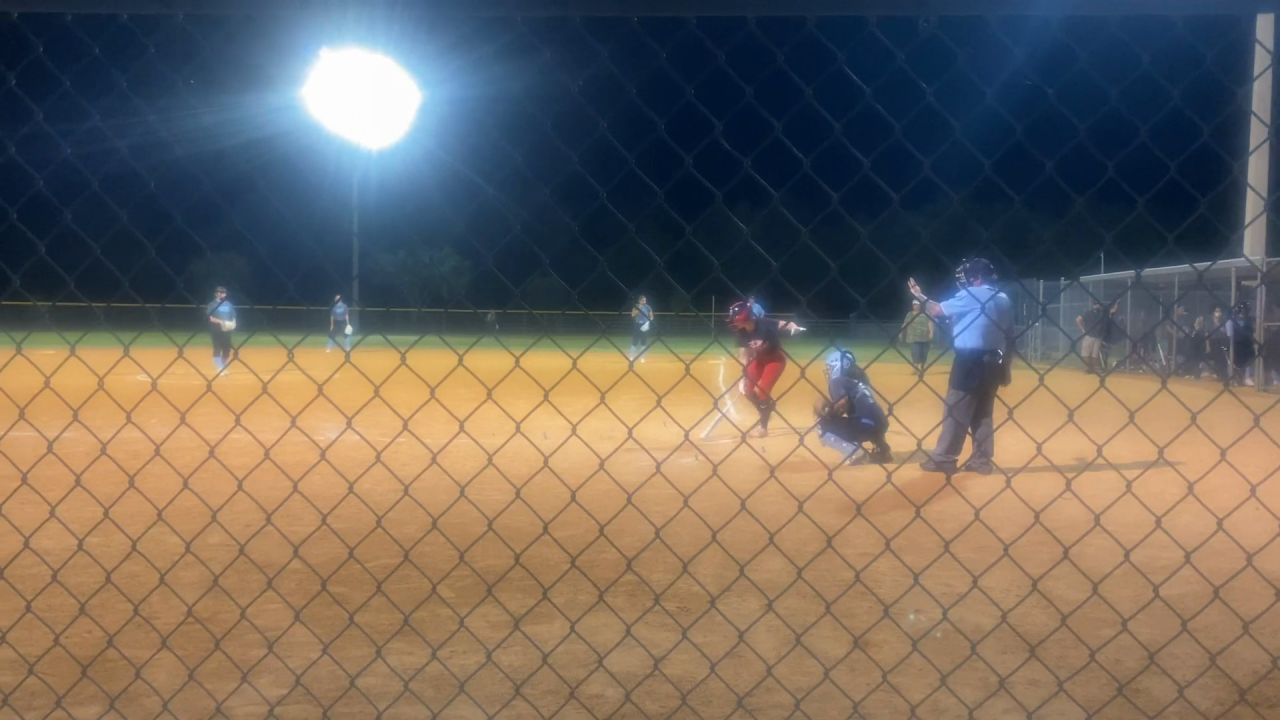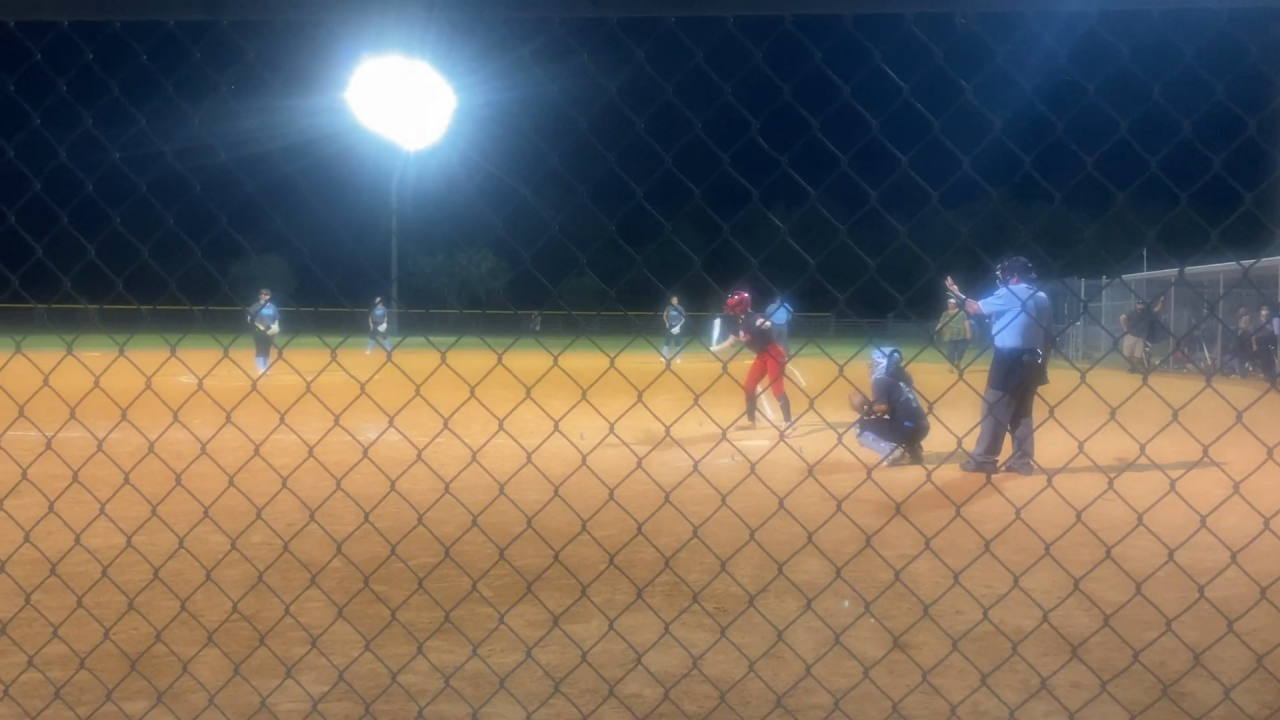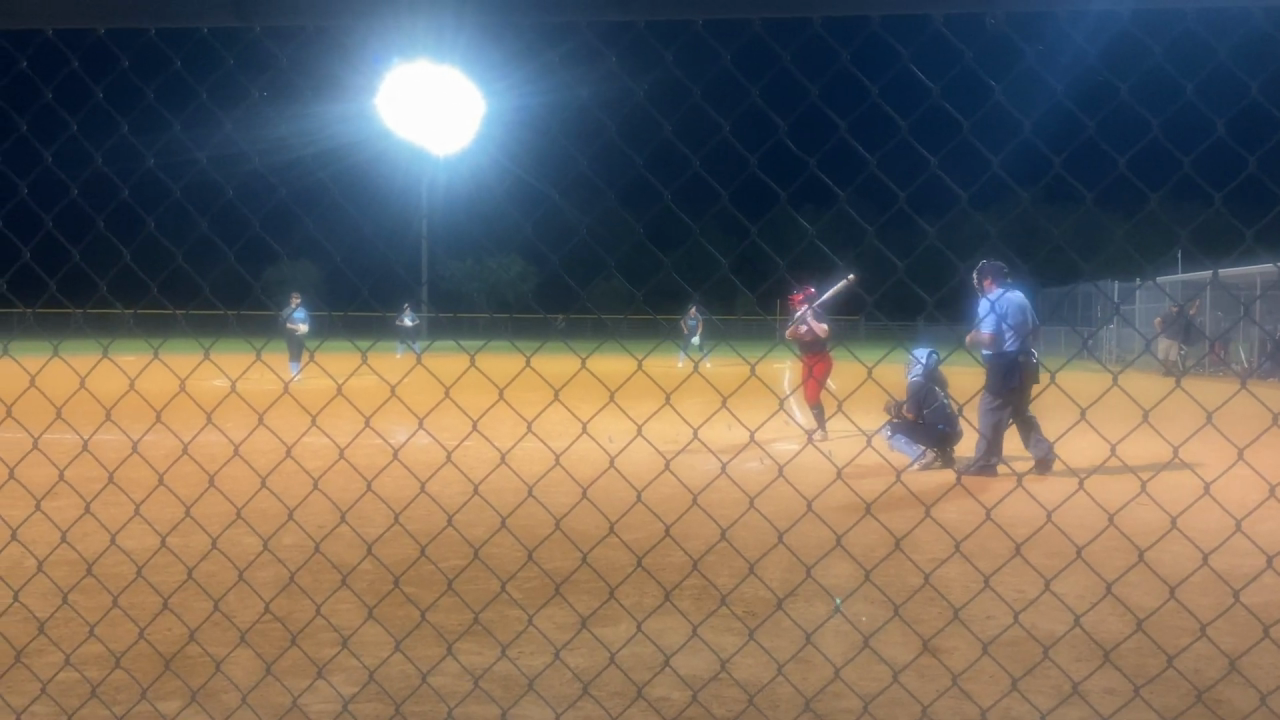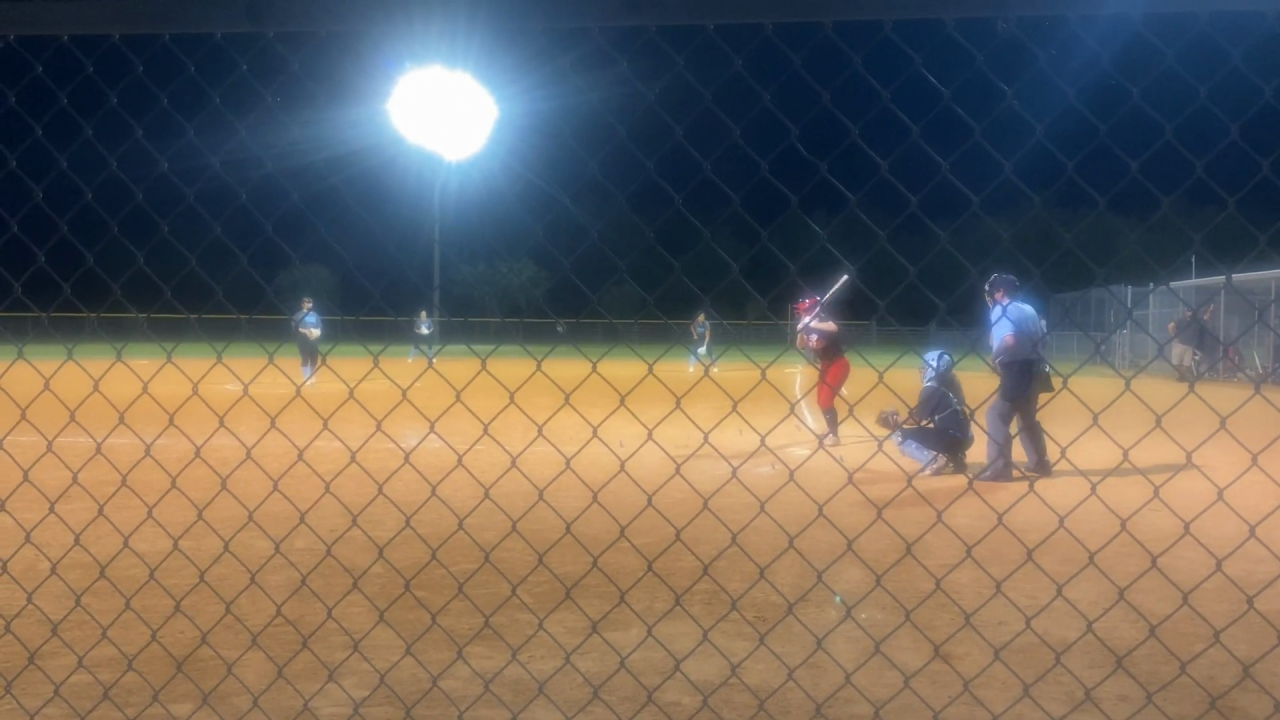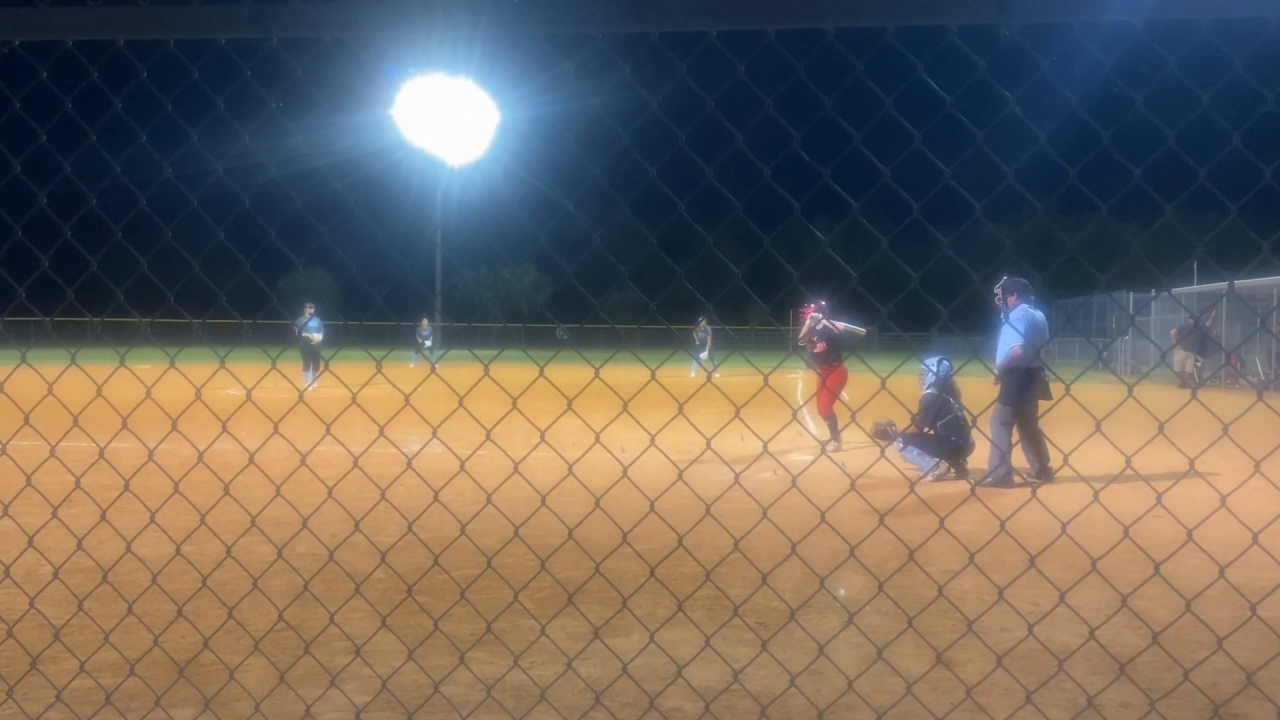
dt=1s
person 1, frame 1
left shoulder: (971, 295)
right shoulder: (1004, 300)
left elbow: (936, 311)
right elbow: (1010, 338)
left wrist: (920, 296)
right wrist: (1006, 366)
left hip: (970, 361)
right hip: (993, 362)
left knee: (956, 411)
right knee: (983, 413)
left ankle: (943, 459)
right ankle: (982, 460)
person 1, frame 2
left shoulder: (1009, 293)
right shoulder: (1043, 299)
left elbow: (975, 309)
right elbow: (1049, 337)
left wrist: (957, 294)
right wrist: (1042, 363)
left hip: (1009, 360)
right hip: (1032, 361)
left knee: (995, 410)
right knee: (1022, 412)
left ankle: (984, 459)
right ankle: (1022, 460)
person 1, frame 3
left shoulder: (991, 301)
right shoulder: (1021, 297)
left elbow: (988, 339)
right elbow: (1035, 331)
left wrist: (972, 338)
left hip: (1003, 365)
right hip: (1025, 361)
left knee: (991, 412)
right knee: (1021, 411)
left ankle: (984, 463)
right ankle: (1044, 455)
person 1, frame 4
left shoulder: (1002, 310)
right shoulder: (1029, 310)
left elbow: (1009, 341)
right elbow: (1041, 341)
left wrist: (994, 358)
left hip: (1016, 371)
right hip: (1033, 370)
left knee: (997, 416)
right knee: (1027, 418)
left ankle: (999, 467)
right ankle: (1039, 463)
person 1, frame 5
left shoulder: (1017, 315)
right shoulder: (1039, 316)
left elbow: (1017, 351)
right elbow: (1042, 349)
left wrist: (999, 369)
left hip: (1017, 378)
right hip: (1033, 377)
left knee: (1000, 422)
right knee: (1029, 424)
left ankle: (1000, 474)
right ankle: (1042, 469)
